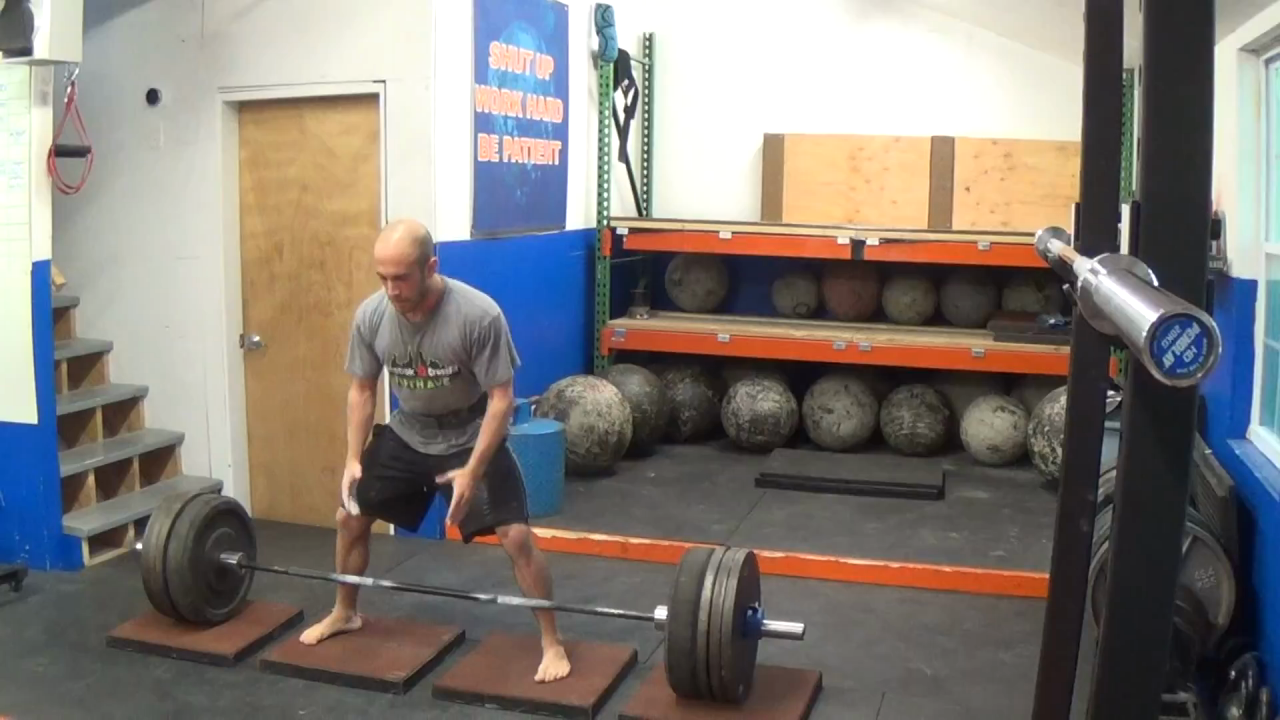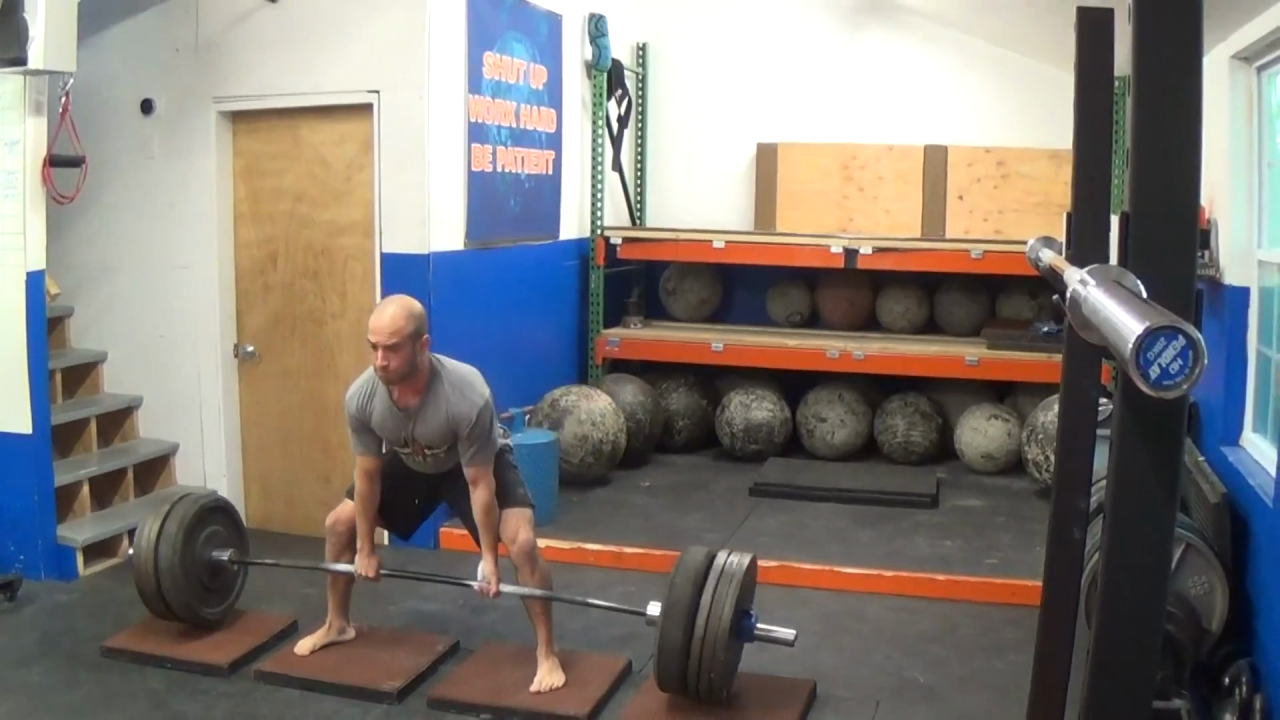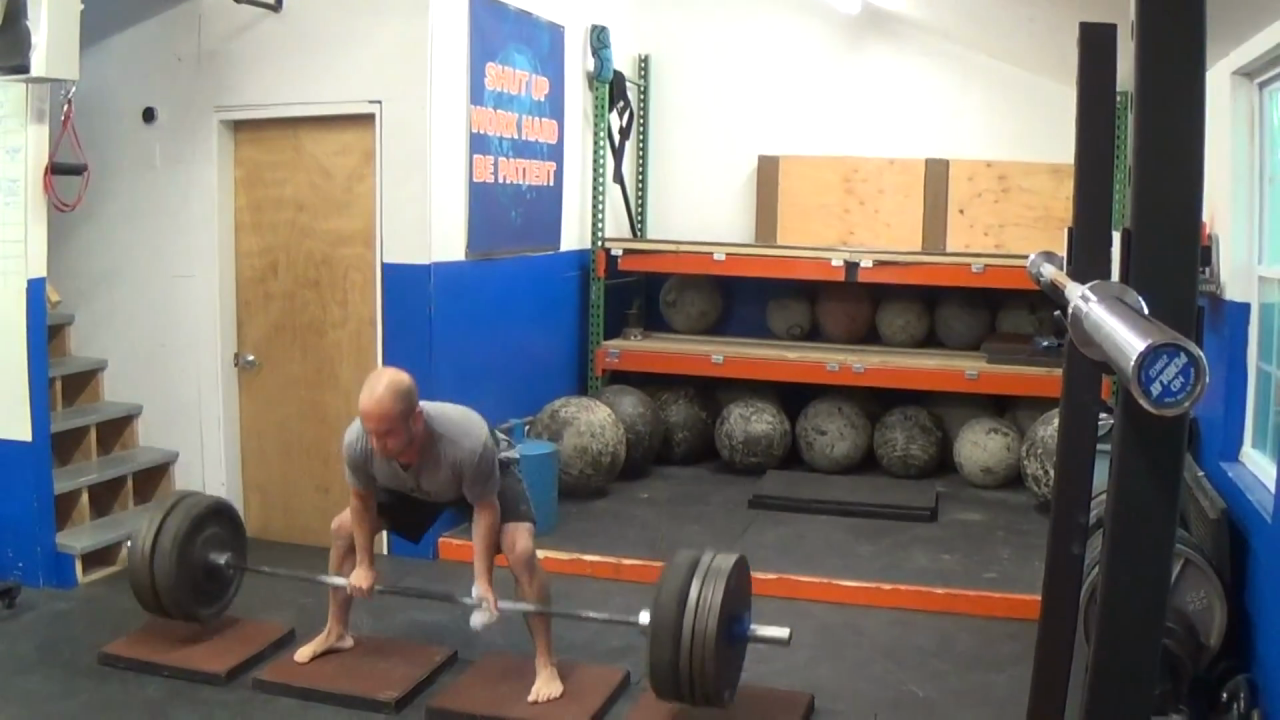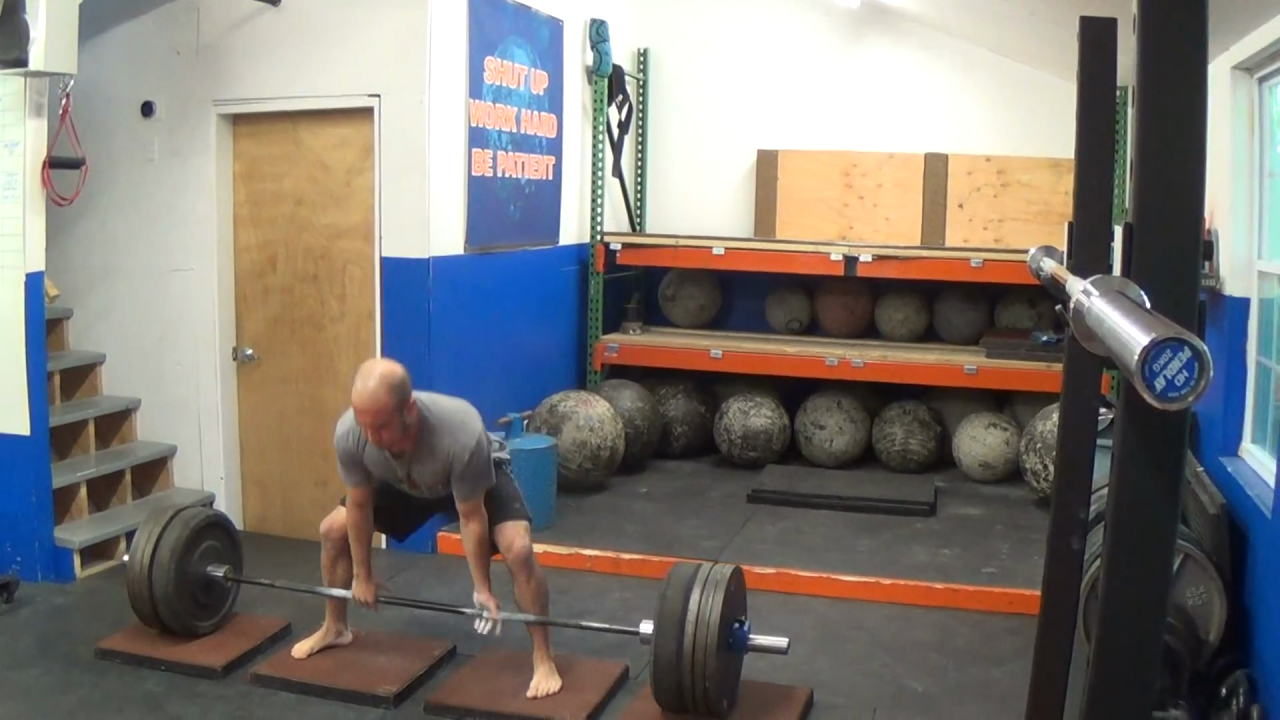
dt=1s
person 1, frame 1
left shoulder: (479, 314)
right shoulder: (371, 315)
left elbow: (501, 398)
right elbow: (361, 389)
left wrist: (473, 471)
right wrist: (352, 458)
left hip: (471, 437)
right hip: (405, 434)
left knee: (516, 538)
right knee: (350, 518)
left ankle: (552, 643)
right ankle: (344, 614)
person 1, frame 2
left shoulder: (468, 396)
right shoulder: (361, 396)
left elbow: (480, 483)
right elbow: (368, 474)
left wrist: (488, 559)
right wrist: (365, 549)
left hip: (479, 461)
right hip: (409, 463)
left knee: (521, 543)
right knee: (340, 526)
left ankle: (546, 654)
right ankle: (337, 624)
person 1, frame 3
left shoulder: (468, 442)
right shoulder: (358, 442)
left elbow: (485, 509)
right elbow: (362, 499)
left wrist: (484, 581)
right wrist: (363, 566)
left hip: (488, 473)
left knee: (521, 551)
right knee: (343, 529)
left ankle: (545, 664)
right ankle: (335, 632)
person 1, frame 4
left shoulder: (462, 435)
right shoulder: (348, 435)
left elbow: (471, 517)
right elbow: (359, 506)
left wrist: (482, 587)
right wrist: (362, 574)
left hip: (479, 476)
left knee: (518, 550)
right knee: (333, 532)
left ankle: (543, 659)
right ankle: (335, 628)
